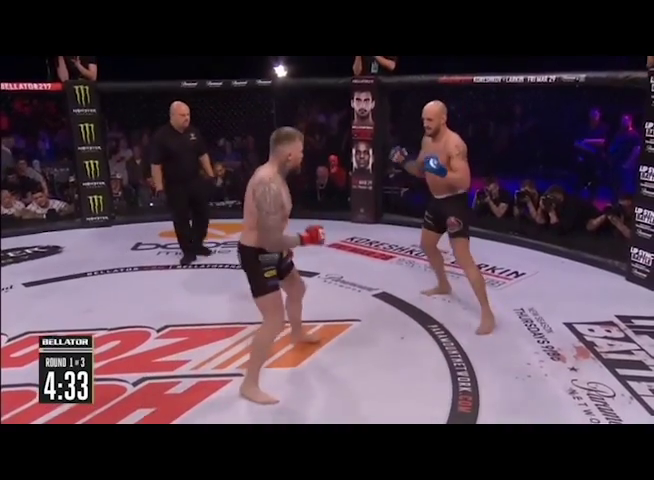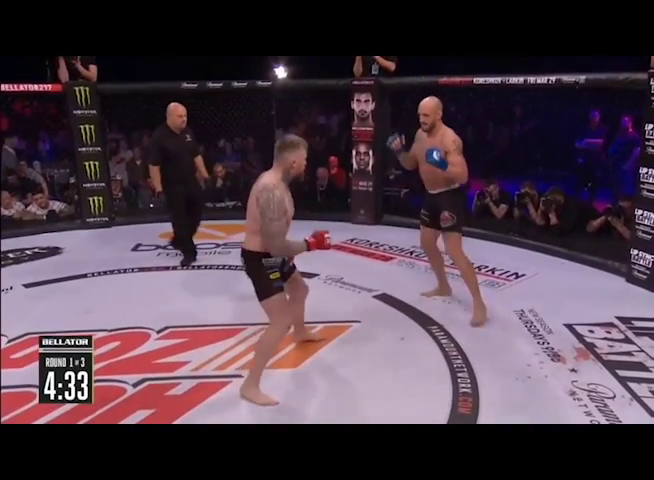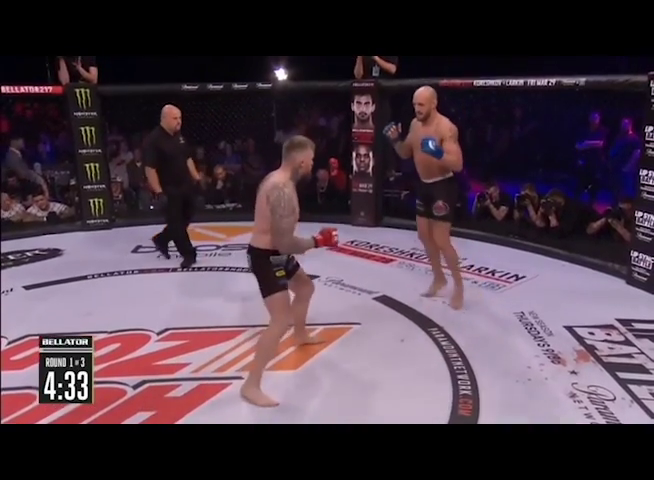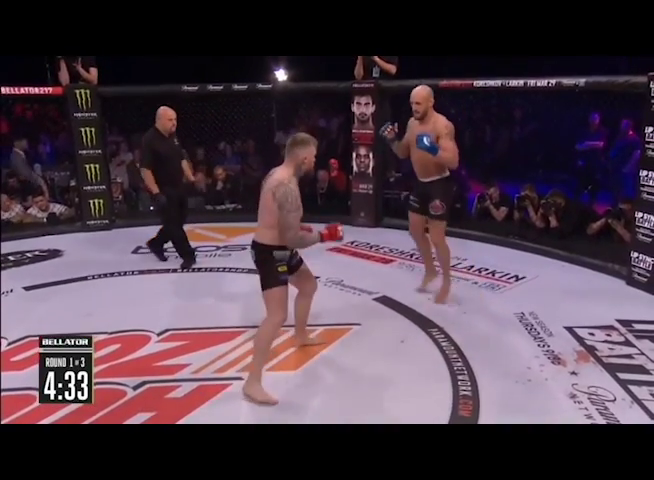
dt=0.1s
person 1, frame 1
left shoulder: (271, 175)
right shoulder: (270, 186)
right elbow: (272, 241)
left wrist: (292, 242)
right wrist: (304, 239)
left hip: (268, 251)
right hip: (257, 256)
left knee: (298, 289)
right knee: (274, 321)
left ankle: (298, 333)
right ankle: (249, 384)
person 1, frame 2
left shoulder: (273, 180)
right shoulder: (273, 193)
right elbow: (277, 246)
left wrist: (303, 244)
right wrist: (311, 244)
left hip: (270, 255)
right hip: (260, 259)
left knee: (300, 291)
right knee: (281, 323)
left ankle: (300, 333)
right ankle: (250, 385)
person 1, frame 3
left shoulder: (277, 179)
right shoulder: (283, 191)
right elbow: (285, 244)
left wrist: (296, 241)
right wrist: (317, 241)
left hip: (274, 253)
right hip: (267, 257)
left knee: (306, 288)
right knee: (280, 321)
left ankle: (300, 335)
right ankle: (251, 386)
person 1, frame 4
left shoulder: (278, 174)
right shoulder: (287, 187)
right elbow: (293, 239)
left wrist: (299, 228)
right wrist: (323, 235)
left hip: (278, 247)
right hip: (271, 252)
left knee: (309, 285)
right knee: (276, 316)
left ankle: (301, 336)
right ankle: (253, 382)
person 2, frame 1
left shoulder: (454, 144)
right shoulder: (427, 140)
left elbow: (465, 182)
right elbow: (419, 172)
left wrist: (444, 173)
right wrist: (404, 161)
left hip: (455, 202)
right hip: (437, 201)
left knee: (463, 259)
right knee: (427, 244)
left ankle: (487, 314)
right ankle: (444, 285)
person 2, frame 2
left shoulder: (450, 140)
right shoulder: (420, 135)
left elbow: (463, 177)
right elbow: (410, 164)
left wrist: (444, 166)
right wrist: (400, 151)
left hip: (450, 196)
right hip: (431, 196)
left knee: (455, 252)
right knee: (427, 244)
left ankle: (478, 303)
right ankle: (443, 286)
person 2, frame 3
left shoulder: (446, 128)
right shoulder: (415, 124)
left elbow: (458, 165)
right elbow: (405, 154)
left wrist: (440, 154)
right wrist: (395, 140)
left hip: (443, 185)
right hip: (424, 185)
left knee: (441, 240)
right knee: (425, 236)
left ankle: (458, 286)
right ankle: (439, 279)
person 2, frame 4
left shoulder: (443, 125)
right shoulder: (412, 123)
left elbow: (454, 162)
right elbow: (403, 153)
left wrist: (435, 150)
right wrist: (392, 140)
left hip: (440, 185)
right hip: (421, 184)
left knee: (437, 238)
right knee: (415, 230)
left ankle: (446, 281)
right ankle: (430, 270)
person 3, frame 1
left shoulder: (193, 132)
right shoulder: (161, 136)
left elbow: (203, 155)
right elbow: (156, 165)
left wrist: (211, 175)
right wrist: (159, 189)
left hip: (196, 182)
right hip: (175, 186)
left knee: (202, 214)
right knee: (181, 219)
left ankle: (197, 245)
right ankle: (189, 251)
person 3, frame 2
left shoulder: (188, 133)
right shoulder: (159, 137)
left elbow: (196, 156)
right elbow: (154, 167)
left wrist: (205, 177)
right wrist: (159, 190)
left hip: (191, 182)
right hip: (173, 186)
left knee: (195, 215)
right knee: (180, 220)
left ankle: (178, 241)
right ankle: (189, 252)
person 3, frame 3
left shoulder: (178, 136)
right shoulder: (154, 139)
left elbow: (187, 159)
right elbow: (149, 169)
left wrist: (197, 179)
right wrist: (158, 192)
left hip: (184, 185)
right hip: (167, 189)
left knee: (185, 218)
right knee: (176, 222)
left ankle: (162, 239)
right ankle: (189, 254)
person 3, frame 4
left shoulder: (173, 137)
right shoulder: (149, 140)
left elbow: (182, 161)
right elbow: (145, 170)
left wrist: (192, 180)
right wrist: (156, 193)
left hip: (178, 186)
right hip: (163, 190)
left knee: (178, 221)
right knee: (173, 223)
left ankle: (156, 243)
right ankle: (188, 255)
